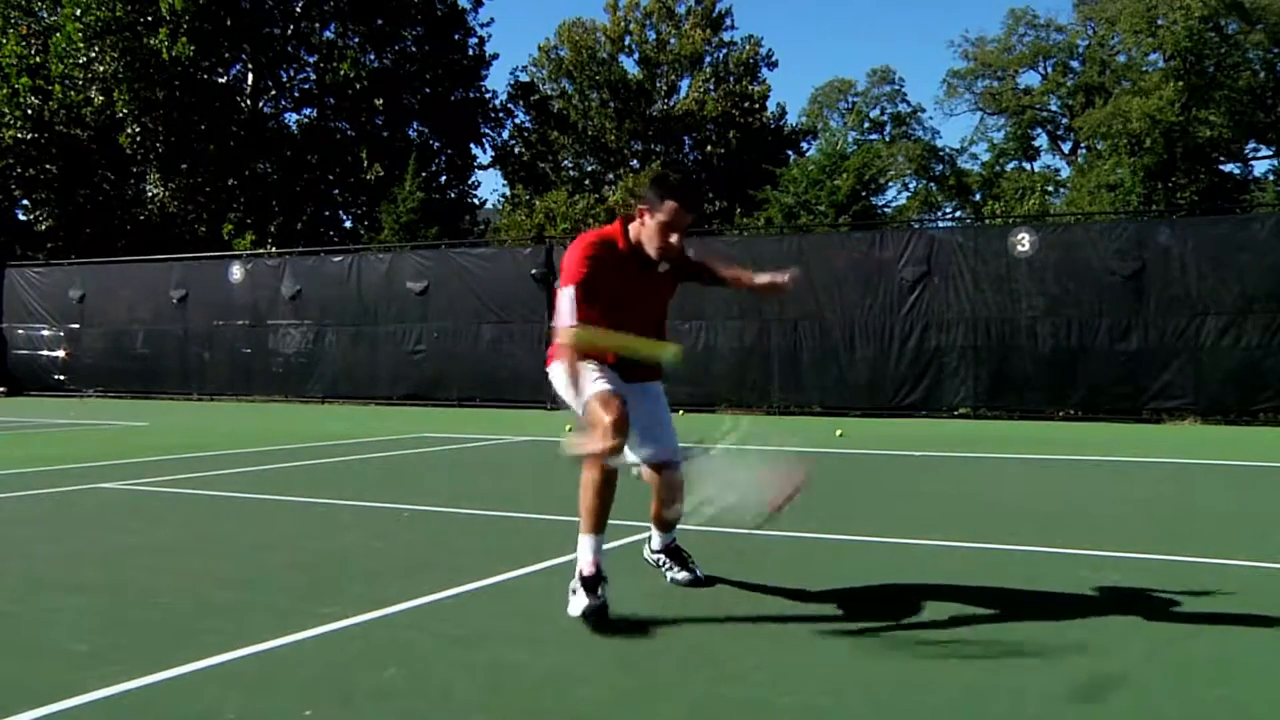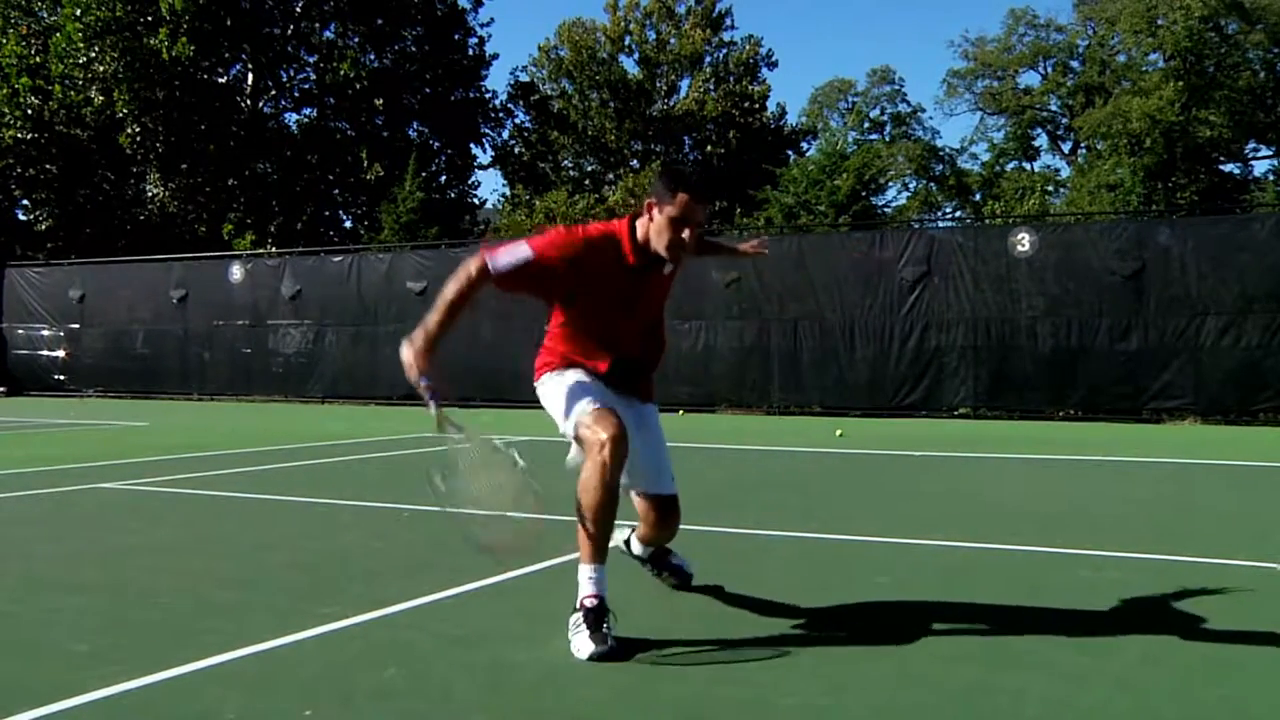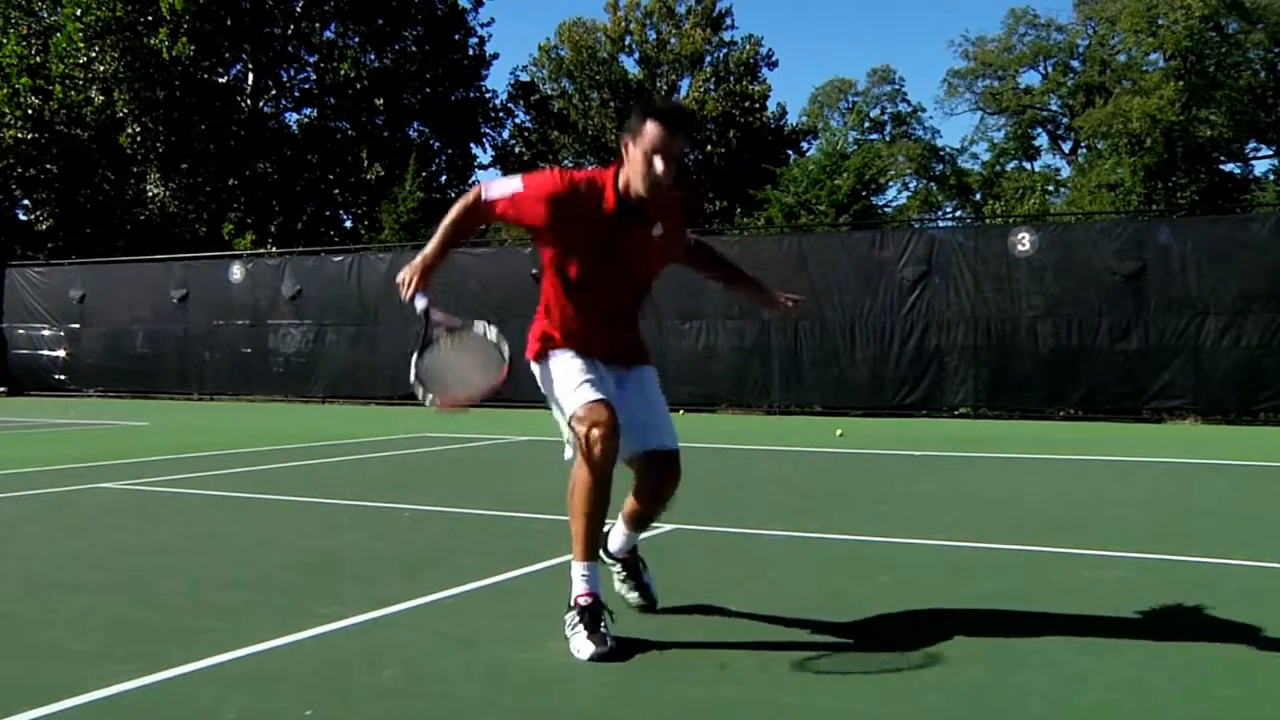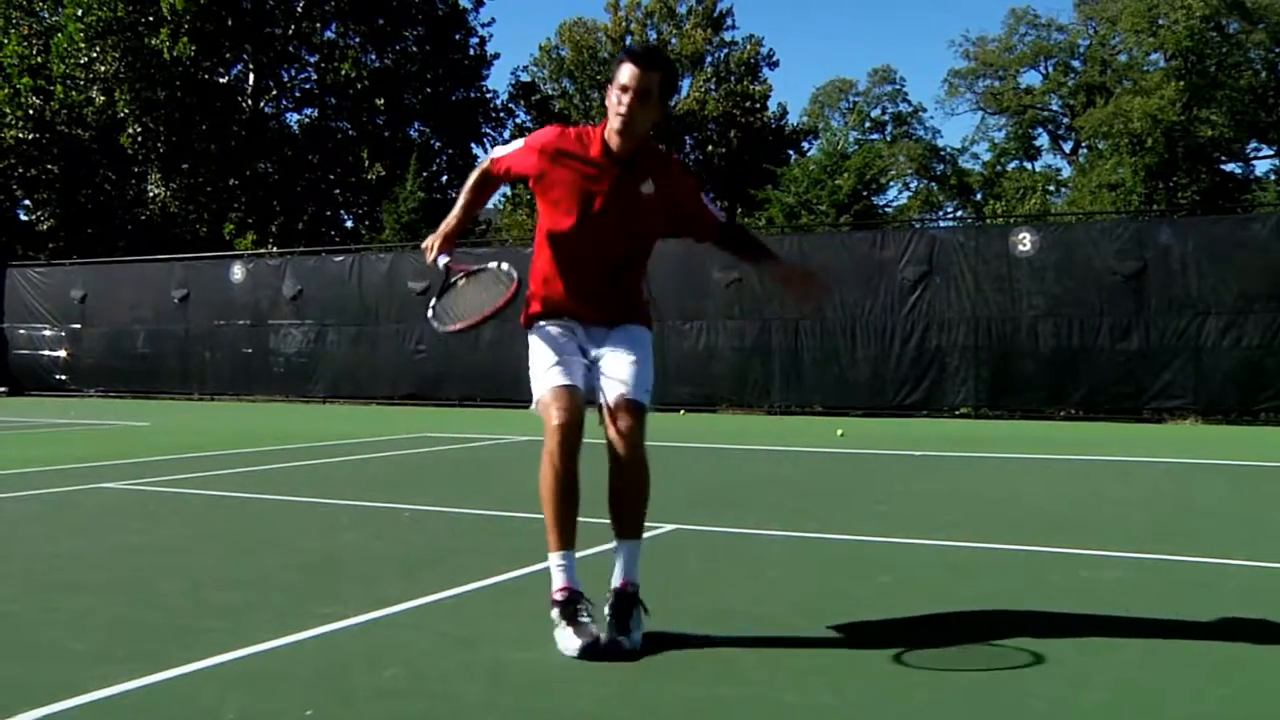
dt=0.3s
person 1, frame 1
left shoulder: (669, 251)
right shoulder: (589, 252)
left elbow: (696, 269)
right elbow: (569, 336)
left wrist: (753, 281)
right wrist: (587, 417)
left hip: (639, 373)
right hip: (583, 364)
left knee: (667, 481)
right knee: (612, 420)
left ankle: (662, 545)
right ankle: (587, 570)
person 1, frame 2
left shoulder: (667, 246)
right shoulder: (581, 247)
right elbow: (481, 266)
left wrist: (730, 250)
right wrist: (428, 334)
left hip: (633, 388)
right hip: (572, 375)
left knee: (664, 518)
right knee: (609, 439)
left ankle: (642, 543)
right ankle: (589, 604)
person 1, frame 3
left shoulder: (667, 210)
right shoulder: (564, 191)
left elbow: (695, 252)
right elbow: (476, 199)
left wrist: (756, 290)
right wrist: (427, 259)
left hip: (628, 355)
right hip: (565, 346)
left knee: (662, 470)
right knee: (599, 425)
left ankle: (620, 543)
right ankle: (583, 600)
person 1, frame 4
left shoulder: (668, 176)
right shoulder: (552, 146)
left elbow: (718, 229)
right elbow: (487, 171)
left wrist: (774, 265)
right wrist: (449, 229)
left hip: (622, 323)
right hip: (555, 318)
left knee: (625, 430)
right knee: (560, 424)
left ankle: (625, 589)
right ankle: (566, 591)
